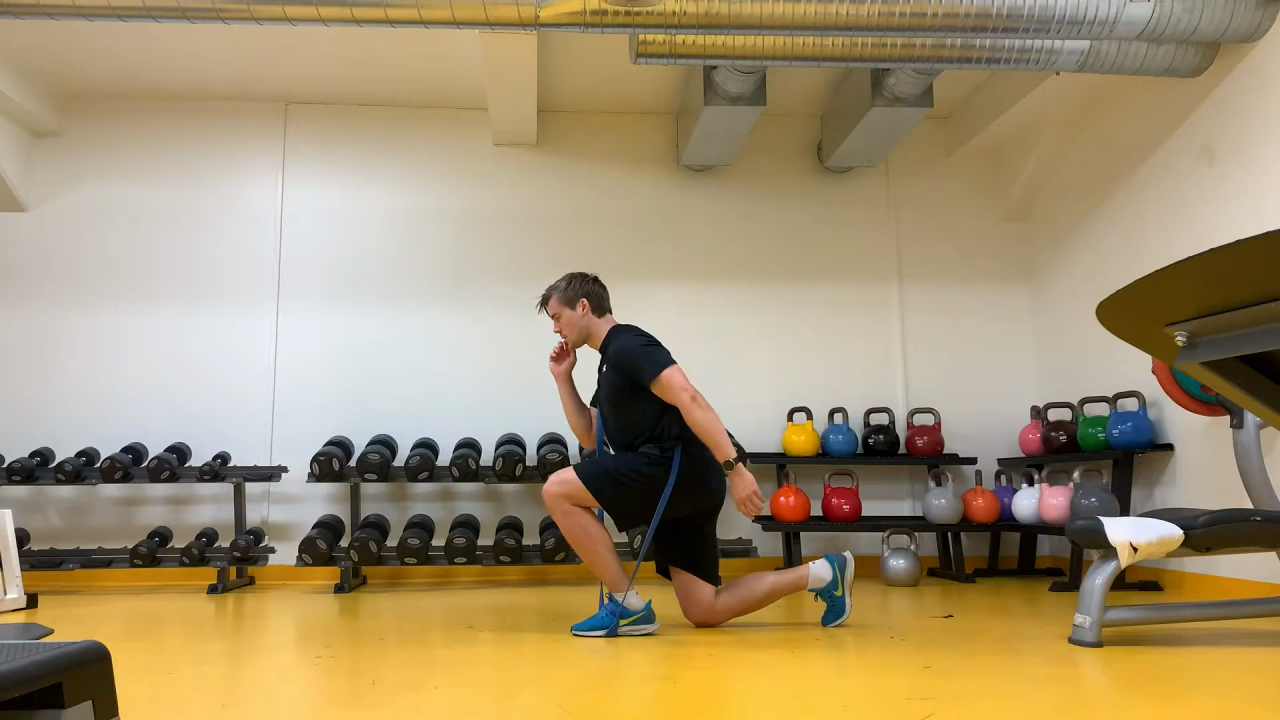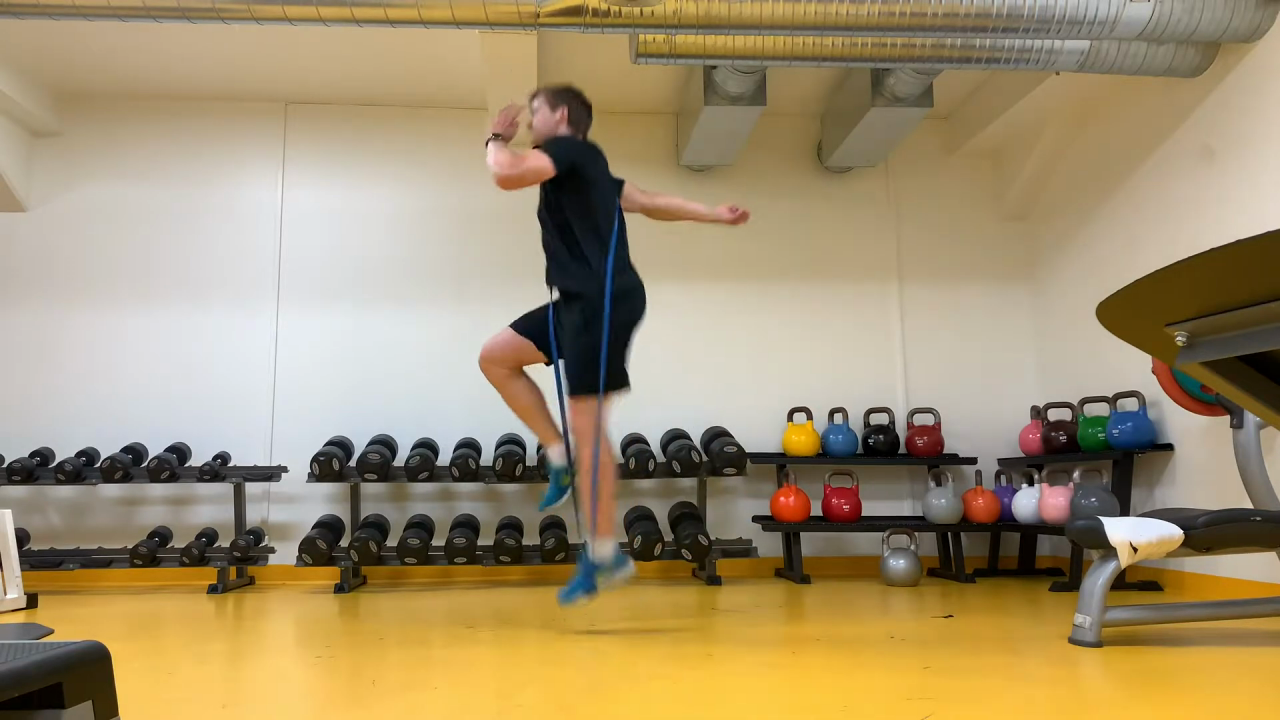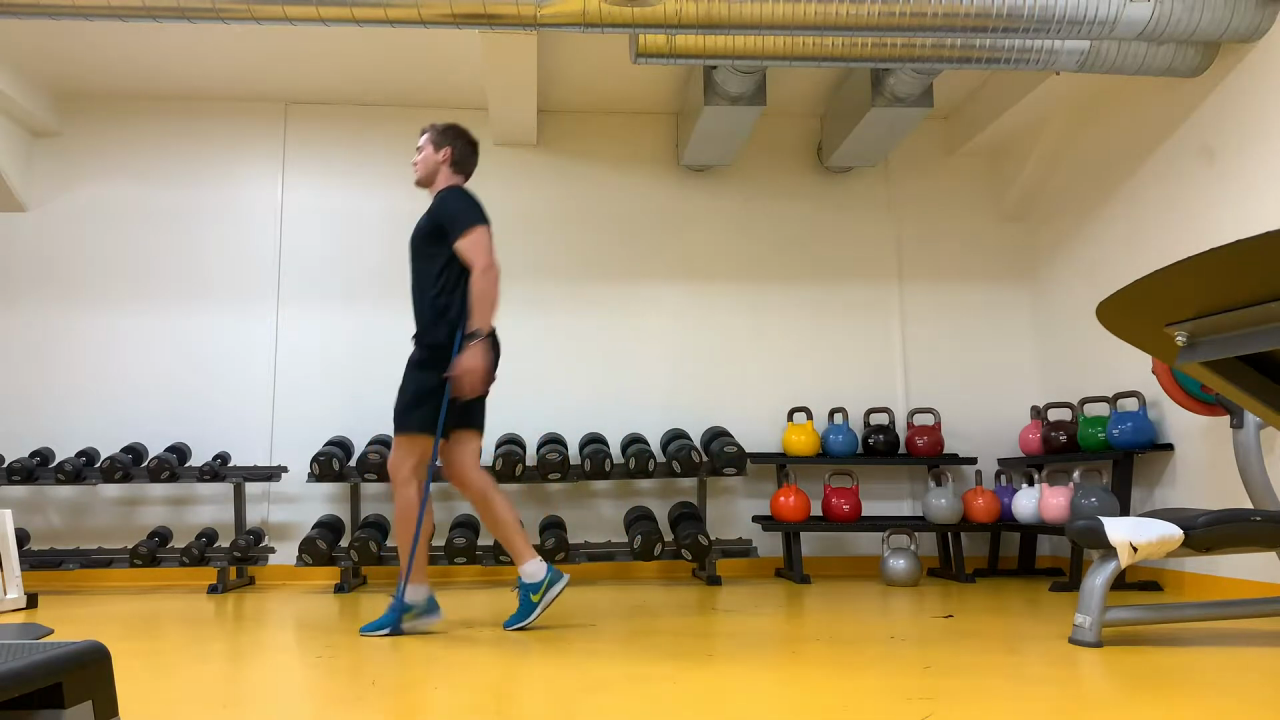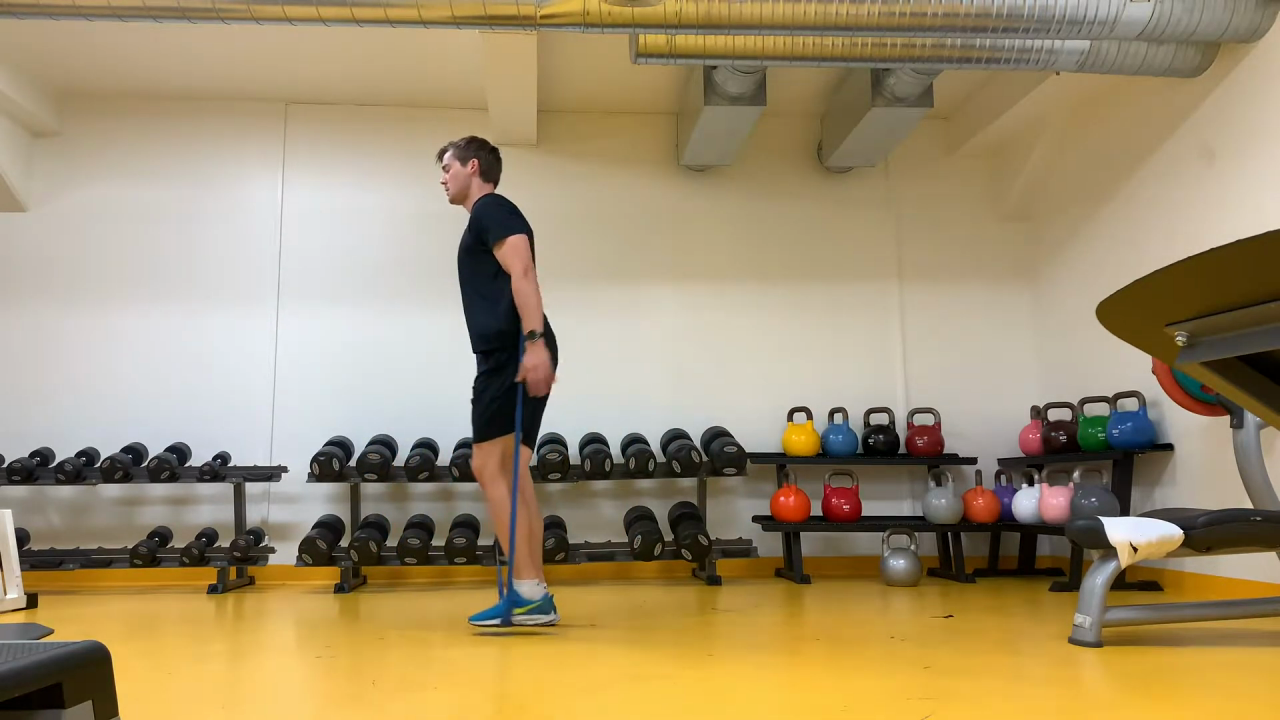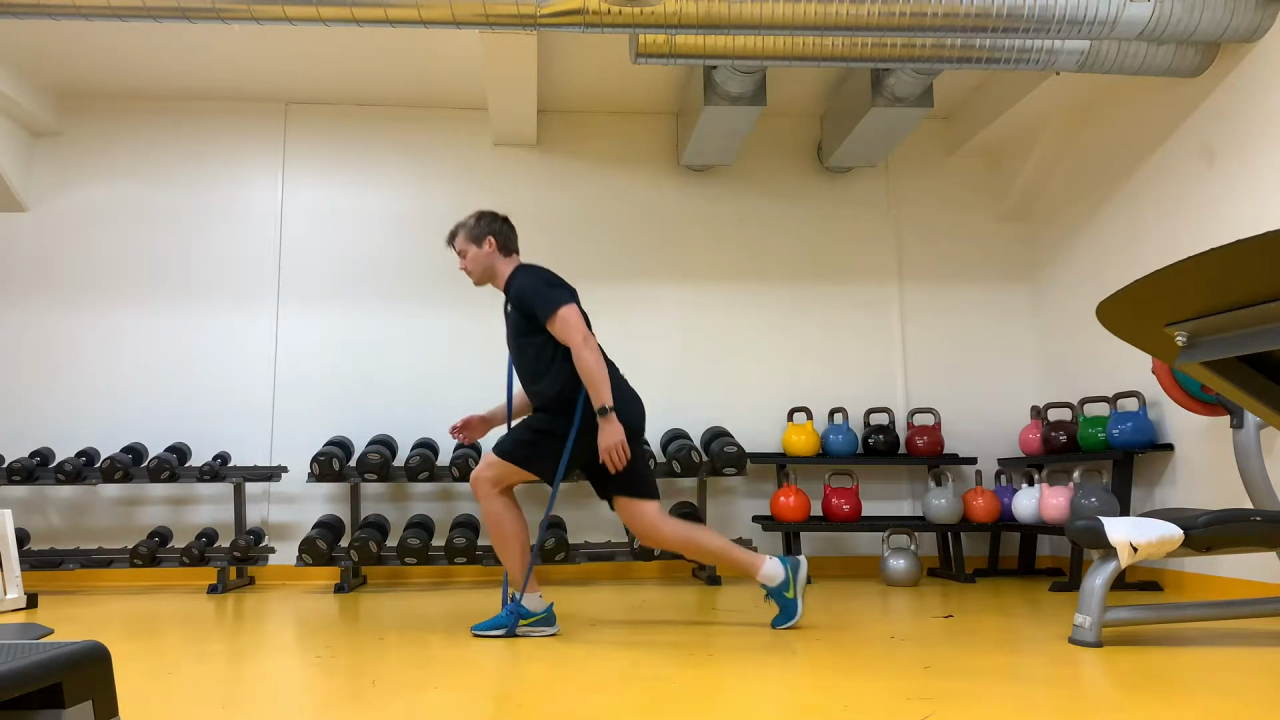
dt=1s
person 1, frame 1
left shoulder: (628, 346)
right shoulder: (611, 360)
left elbow: (690, 399)
right elbow: (590, 436)
left wrist: (734, 467)
right wrist: (563, 379)
left hip: (677, 467)
right hip: (681, 482)
left knee: (558, 490)
right knee: (705, 612)
left ankle: (628, 606)
right ankle: (823, 574)
person 1, frame 2
left shoulder: (567, 148)
right shoulder: (583, 167)
left elbow: (506, 174)
right elbow: (649, 200)
left wrist: (496, 138)
right wrist: (711, 212)
left hip: (601, 302)
right hip: (581, 300)
left knee: (585, 425)
right knee: (494, 356)
left ankle: (601, 554)
right ankle: (557, 452)
person 1, frame 3
left shoulder: (453, 203)
right shoulder: (451, 210)
left elbow: (486, 269)
left wrist: (476, 342)
left hip: (449, 351)
right hip: (455, 354)
left knee: (404, 467)
right knee: (464, 472)
left ankle: (414, 599)
right ankle: (536, 576)
person 1, frame 4
left shoulder: (492, 209)
right shoulder: (489, 218)
left elbow: (523, 272)
left wrist: (534, 340)
left hip: (515, 354)
right hip: (514, 357)
left knee: (489, 466)
right knee: (511, 471)
left ankle: (528, 594)
right ankle: (532, 592)
person 1, frame 5
left shoulder: (529, 284)
right shoulder: (524, 295)
left elbow: (582, 342)
left wrist: (605, 415)
right wrist: (492, 419)
left hip: (588, 412)
right hip: (600, 416)
left knee: (488, 481)
right knee: (655, 527)
left ankle: (530, 607)
right ankle: (778, 572)
